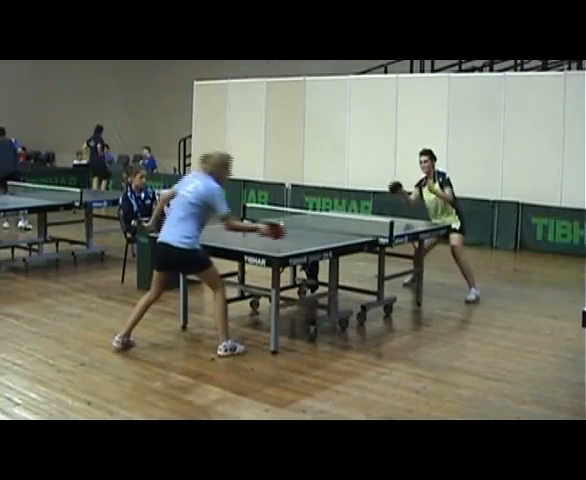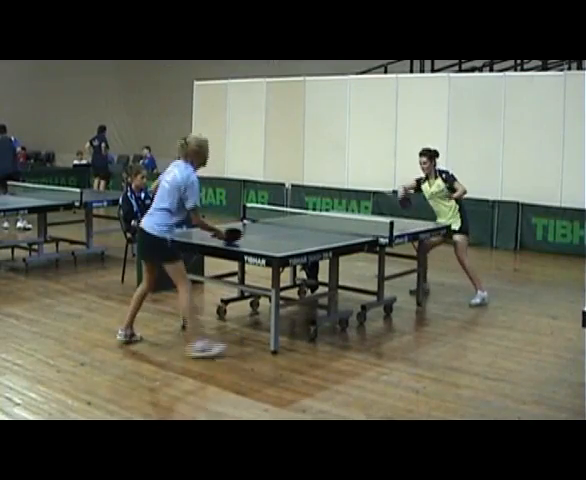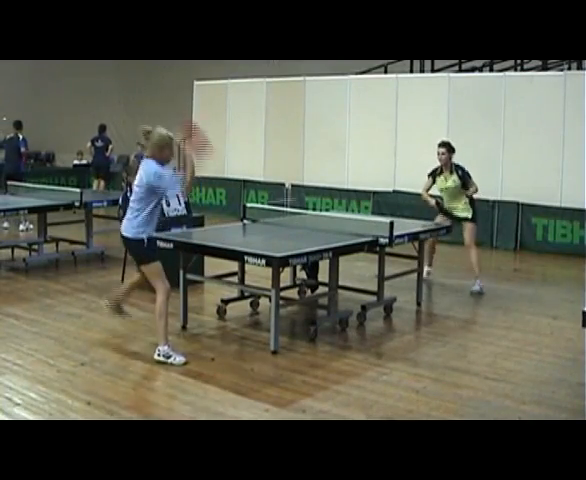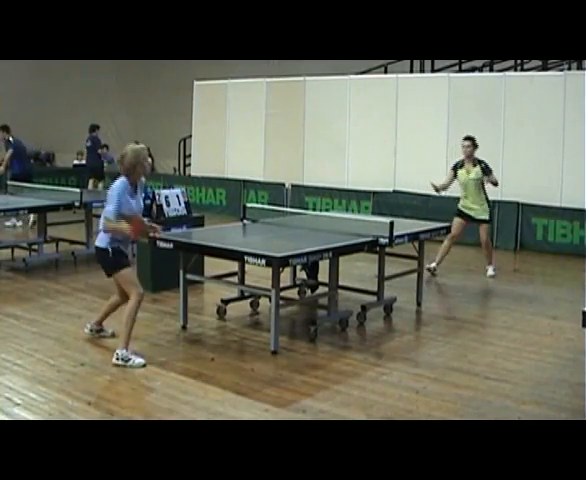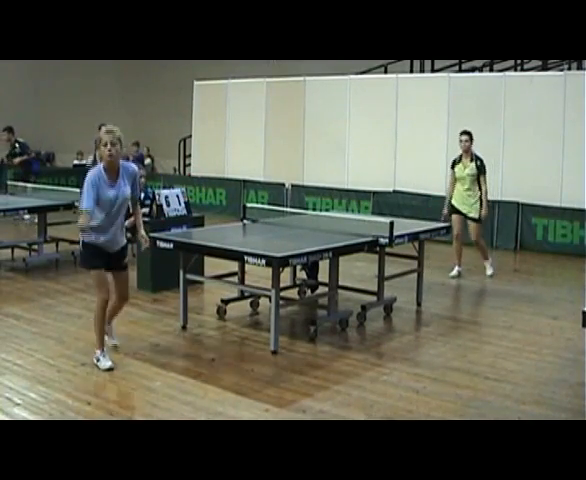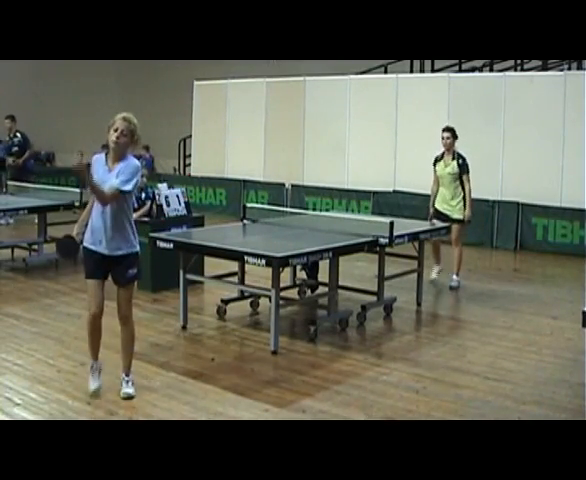
dt=0.7s
person 1, frame 1
left shoulder: (191, 178)
right shoulder: (214, 188)
left elbow: (164, 197)
right elbow: (229, 224)
left wrist: (153, 221)
right wrist: (257, 228)
left hip: (165, 243)
right hip: (186, 247)
left knee: (154, 292)
right knee: (219, 288)
left ankle: (123, 337)
right ankle: (225, 344)
person 1, frame 2
left shoulder: (175, 166)
right shoulder: (191, 178)
left elbow: (153, 189)
right elbow: (195, 219)
right wrist: (216, 230)
left hip: (146, 229)
right hip: (160, 235)
left knee: (147, 283)
right knee: (184, 286)
left ankle: (126, 331)
right ankle: (198, 343)
person 1, frame 3
left shoulder: (150, 165)
right shoulder: (155, 170)
right elbow: (185, 188)
right wrist: (189, 158)
left hip: (134, 233)
right hip: (138, 236)
left knee: (145, 275)
right knee: (162, 287)
left ankle: (115, 300)
right ankle: (162, 348)
person 1, frame 4
left shoulder: (140, 184)
right shoulder: (118, 189)
right elbow: (107, 226)
left wrist: (148, 226)
right wrist: (122, 228)
left hip: (120, 247)
right hip: (108, 248)
left knee: (124, 294)
right knee: (136, 294)
left ankle: (95, 326)
right ankle: (123, 352)
person 1, frame 5
left shoulder: (131, 171)
right shoulder: (94, 176)
left elbow: (134, 204)
right elbow: (86, 214)
left wrist: (140, 229)
right wrist: (83, 225)
left hip: (117, 242)
right hip: (93, 242)
left knee: (122, 296)
right knee: (103, 296)
left ankle: (107, 324)
right ankle: (99, 352)
person 1, frame 6
left shoulder: (132, 166)
right shoulder: (98, 160)
left elbow: (107, 198)
left wrist: (86, 176)
right wrist: (80, 226)
left hip: (124, 248)
right hip: (95, 246)
left knee: (125, 315)
right knee: (95, 311)
left ankle: (126, 376)
right ankle: (95, 364)
person 2, frame 1
left shoulder: (442, 176)
right shoulder: (422, 182)
left elbow: (450, 199)
right elbow: (412, 200)
left wrist: (434, 190)
right wrist: (402, 192)
left hip: (453, 220)
right hip: (436, 222)
left knee: (457, 253)
left ankle: (473, 290)
right ankle: (416, 277)
person 2, frame 2
left shoulder: (444, 175)
right shoulder: (422, 181)
left elbow: (463, 190)
right elbow: (404, 187)
left wrist: (453, 197)
right wrist: (403, 191)
left hip: (457, 220)
right hip: (442, 222)
left knee: (461, 257)
right knee: (422, 248)
left ankle: (481, 293)
right ankle: (423, 284)
person 2, frame 3
left shoulder: (460, 170)
right shoulder: (435, 173)
left elbow: (474, 187)
right elbow: (424, 192)
left wrist: (469, 194)
right wrist: (431, 201)
left hip: (466, 209)
right hip: (447, 209)
left knee: (469, 243)
right knee: (431, 238)
left ankle: (477, 282)
right ankle: (428, 267)
person 2, frame 4
left shoulder: (482, 165)
right shoulder: (457, 166)
left elbow: (495, 183)
right elbow: (447, 183)
left wrist: (491, 180)
right wrist: (439, 187)
left hip: (481, 208)
right hip: (464, 207)
left knee: (485, 241)
right knee: (451, 236)
left ankle: (490, 266)
right ankle: (435, 264)
person 2, frame 5
left shoulder: (478, 161)
right shoulder: (455, 162)
left elbow: (483, 185)
right elbow: (452, 185)
left wrist: (485, 206)
right wrist: (446, 205)
left hip: (474, 204)
right hip: (457, 203)
left knee: (475, 238)
right knee: (456, 235)
left ankle: (487, 261)
right ankle: (458, 267)
person 2, frame 6
left shoulder: (460, 160)
right shoulder: (437, 160)
left elbow: (467, 185)
left wrist: (468, 207)
right wrist: (431, 205)
left hip: (457, 206)
right hip: (440, 205)
left knee: (455, 241)
right knee: (434, 238)
left ankle: (455, 277)
right ankle: (437, 265)
